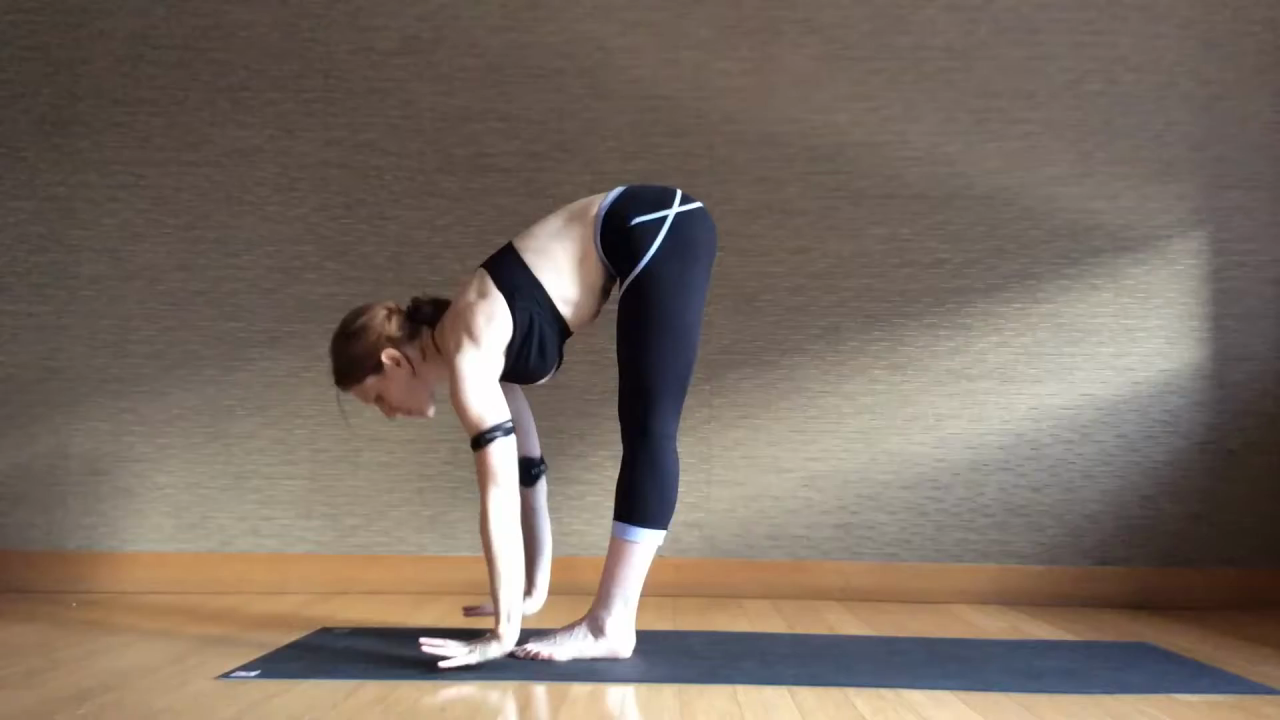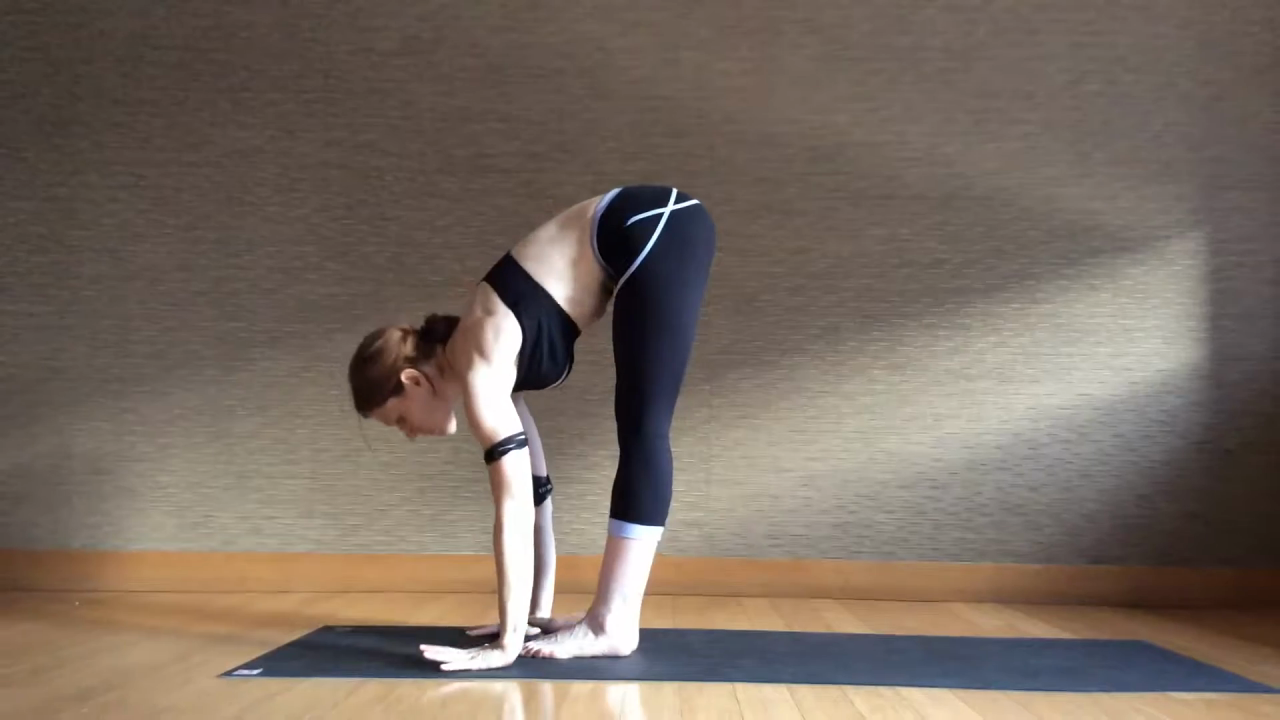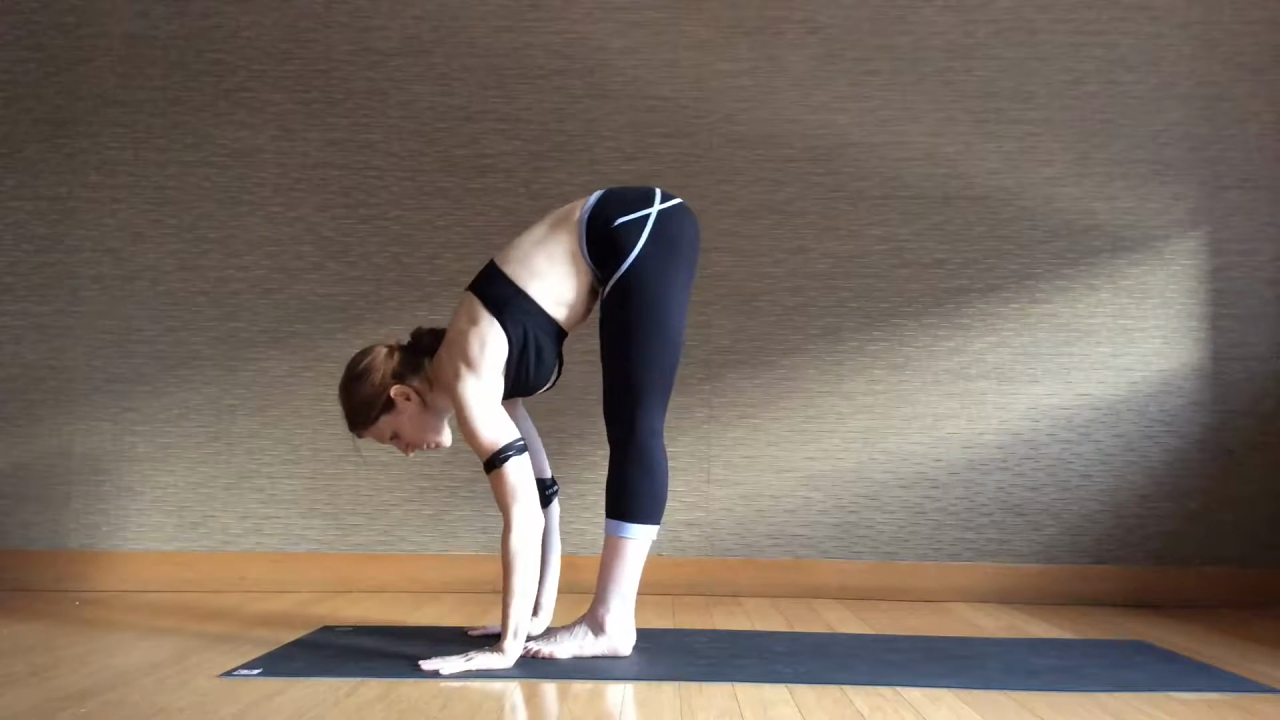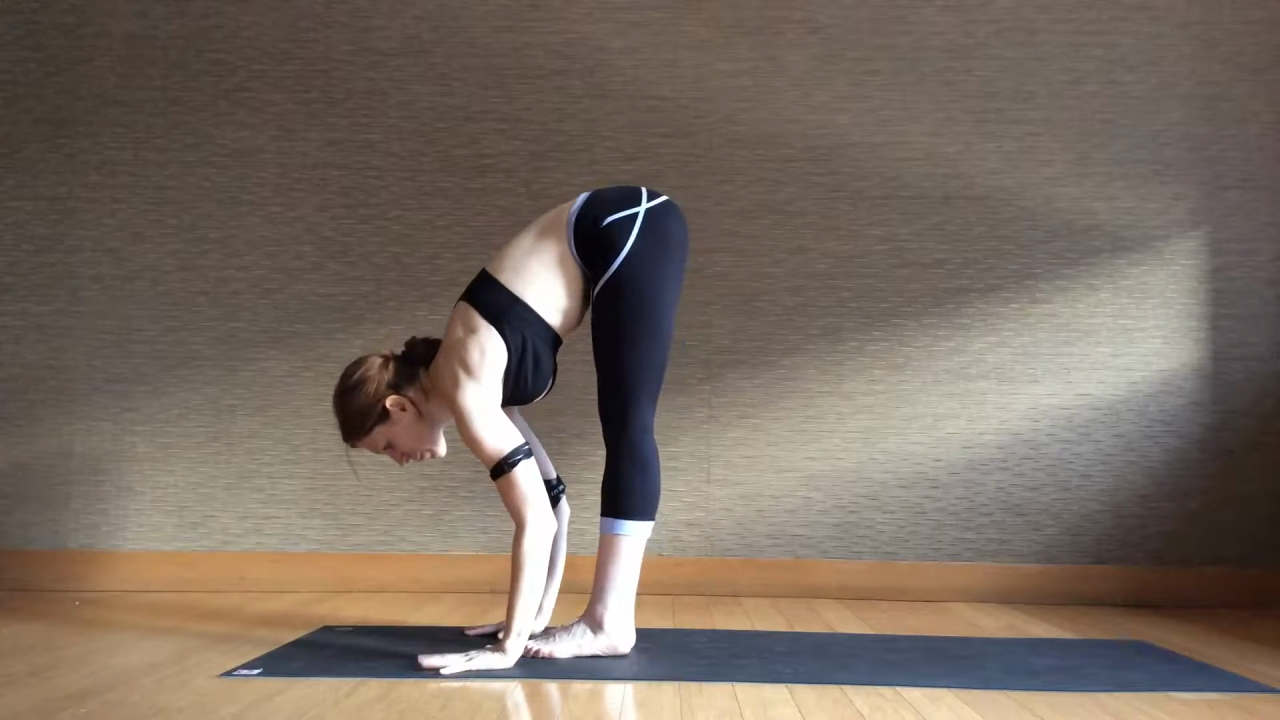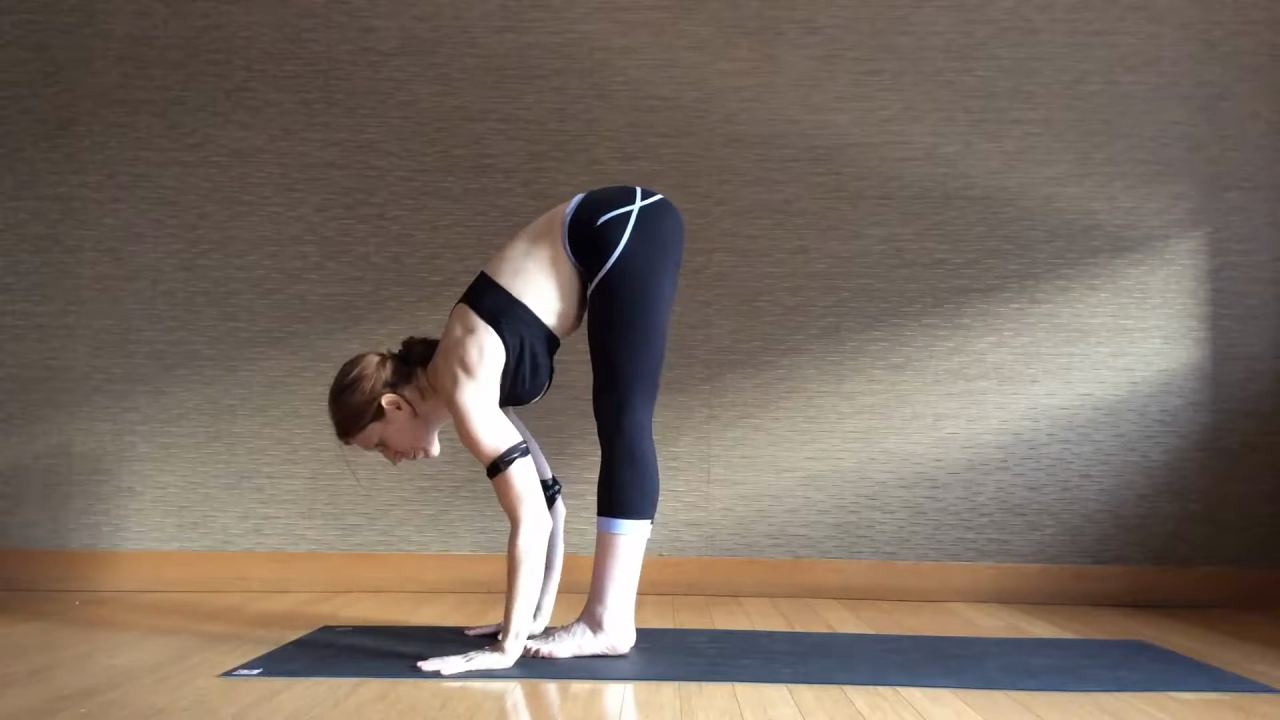
dt=0.3s
person 1, frame 1
left shoulder: (464, 354)
right shoulder: (481, 349)
left elbow: (501, 498)
right elbow: (527, 469)
left wrist: (504, 633)
right wrist: (531, 591)
left hip: (660, 232)
right hip: (655, 230)
left knee: (648, 434)
right knee: (642, 435)
left ankle: (609, 626)
right ankle: (611, 620)
person 1, frame 2
left shoulder: (478, 371)
right shoulder: (492, 362)
left elbow: (514, 511)
right elbow: (534, 489)
left wrist: (509, 643)
right wrist: (538, 611)
left hip: (659, 230)
right hip: (653, 229)
left knee: (643, 431)
right knee: (639, 432)
left ankle: (610, 624)
right ankle: (614, 617)
person 1, frame 3
left shoulder: (466, 381)
right shoulder: (483, 375)
left elbow: (524, 516)
right elbow: (540, 490)
left wrist: (508, 647)
right wrist: (537, 616)
left hip: (642, 230)
right hip: (637, 231)
left knee: (634, 431)
right knee: (628, 432)
left ankle: (610, 625)
right ankle: (610, 618)
person 1, frame 4
left shoulder: (465, 391)
right shoulder: (474, 381)
left elbow: (535, 520)
right elbow: (549, 497)
left wrist: (509, 646)
right wrist: (536, 617)
left hip: (631, 230)
right hip: (625, 232)
left knee: (627, 429)
right knee: (623, 430)
left ankle: (609, 623)
right ankle: (608, 617)
person 1, frame 5
left shoulder: (462, 390)
right shoulder: (469, 380)
left elbow: (530, 520)
right elbow: (545, 496)
left wrist: (509, 647)
right wrist: (536, 617)
left hip: (627, 230)
right hip: (617, 234)
left knee: (623, 426)
right knee: (620, 428)
left ankle: (609, 623)
right ankle: (609, 618)
